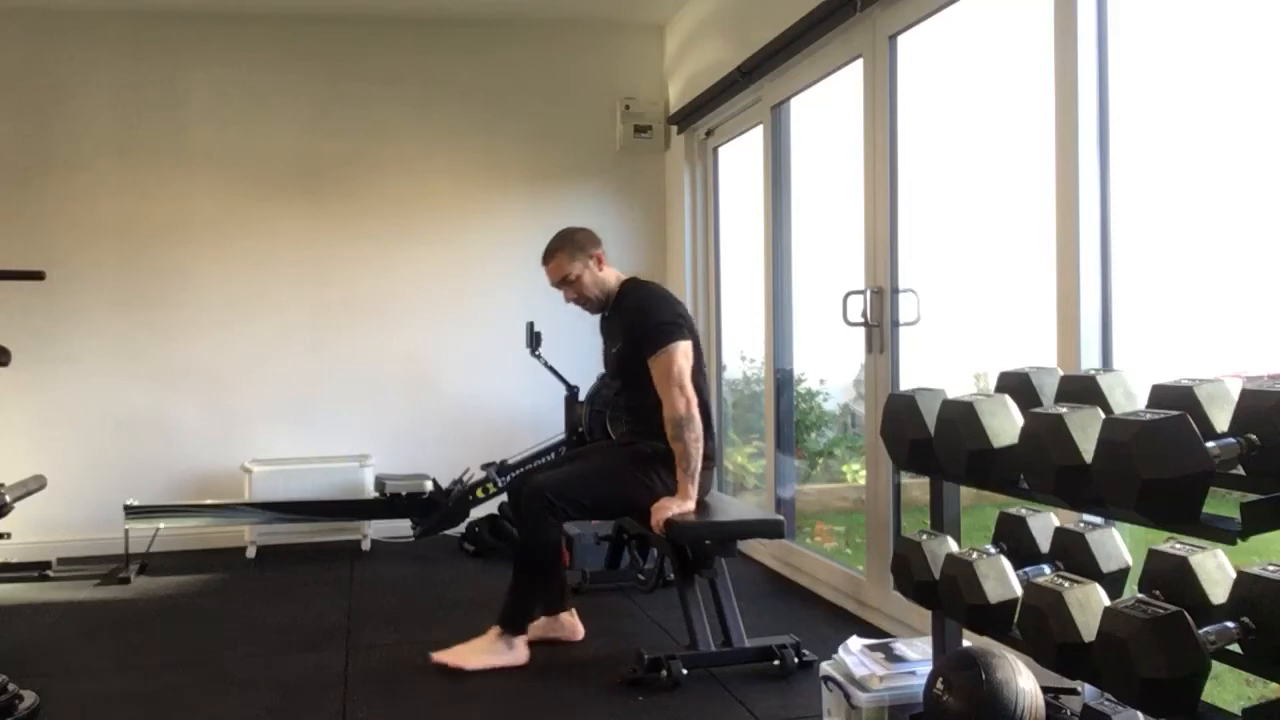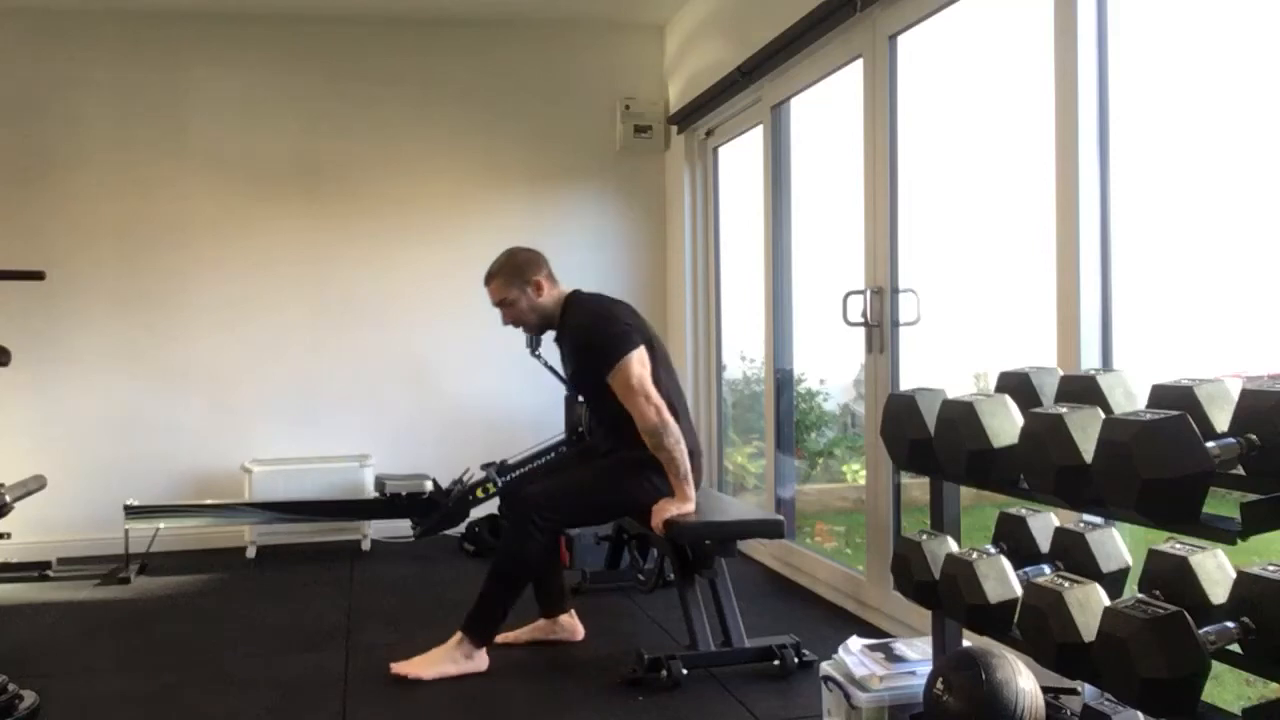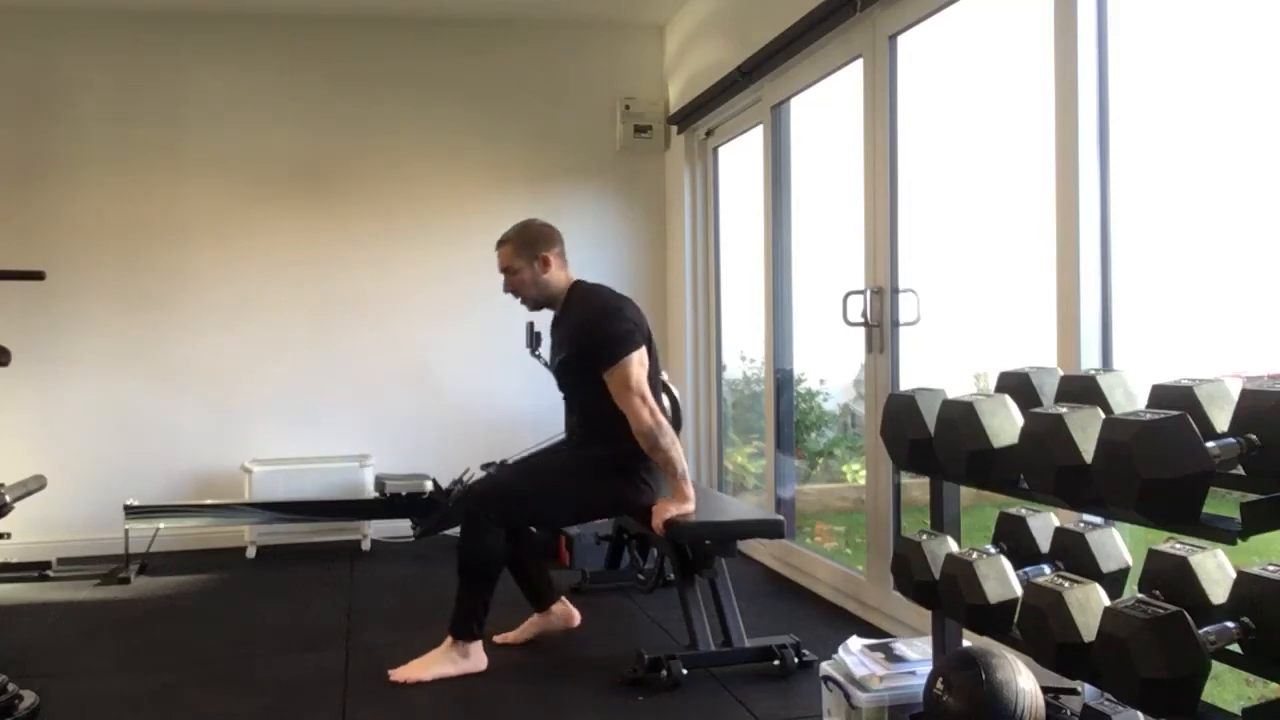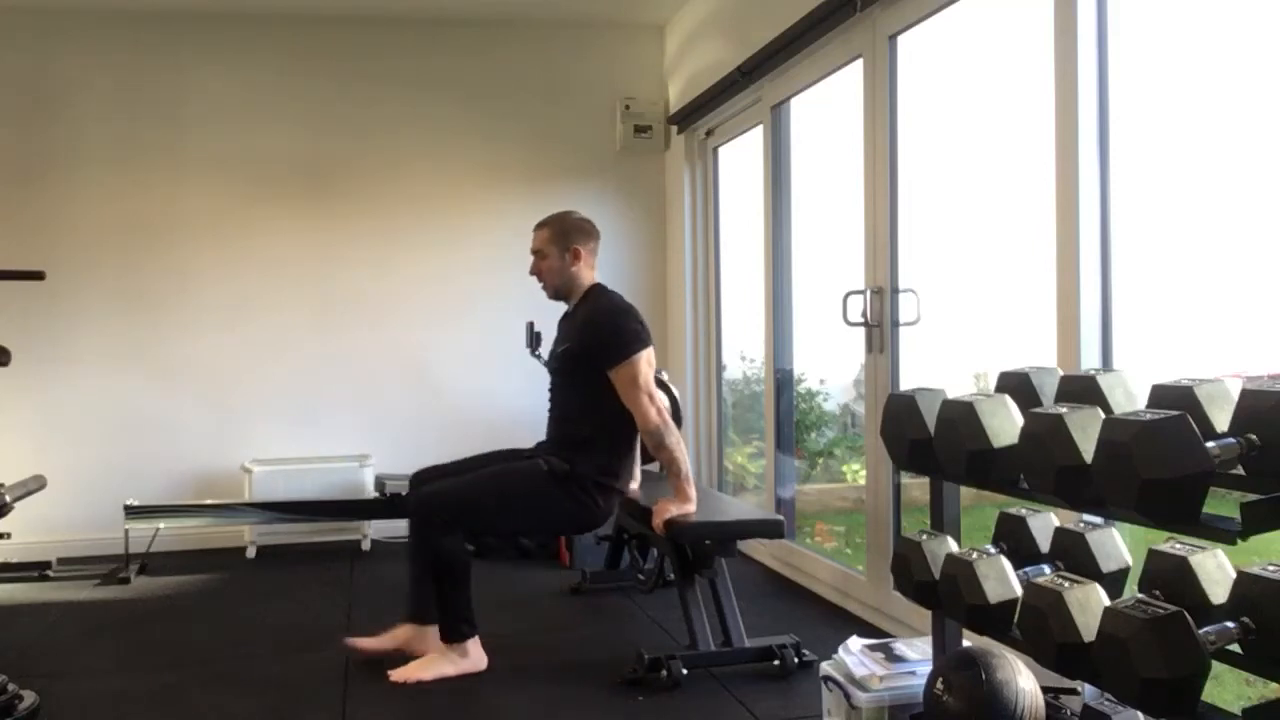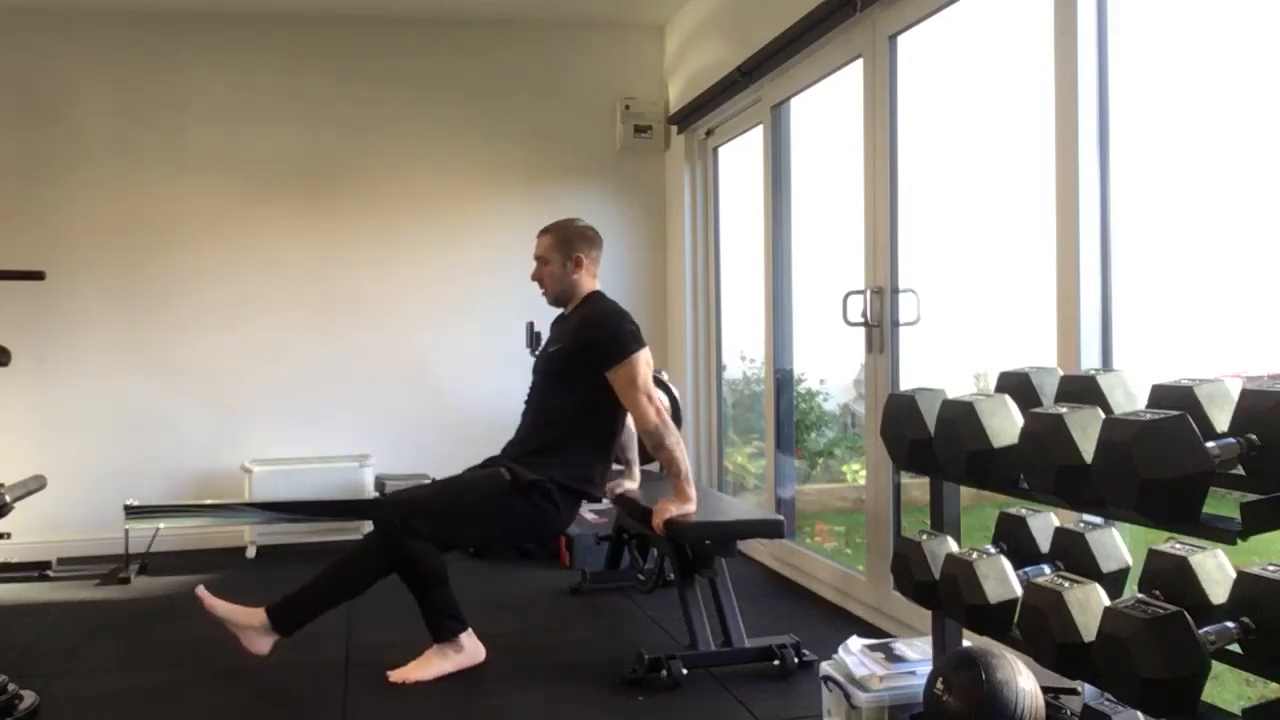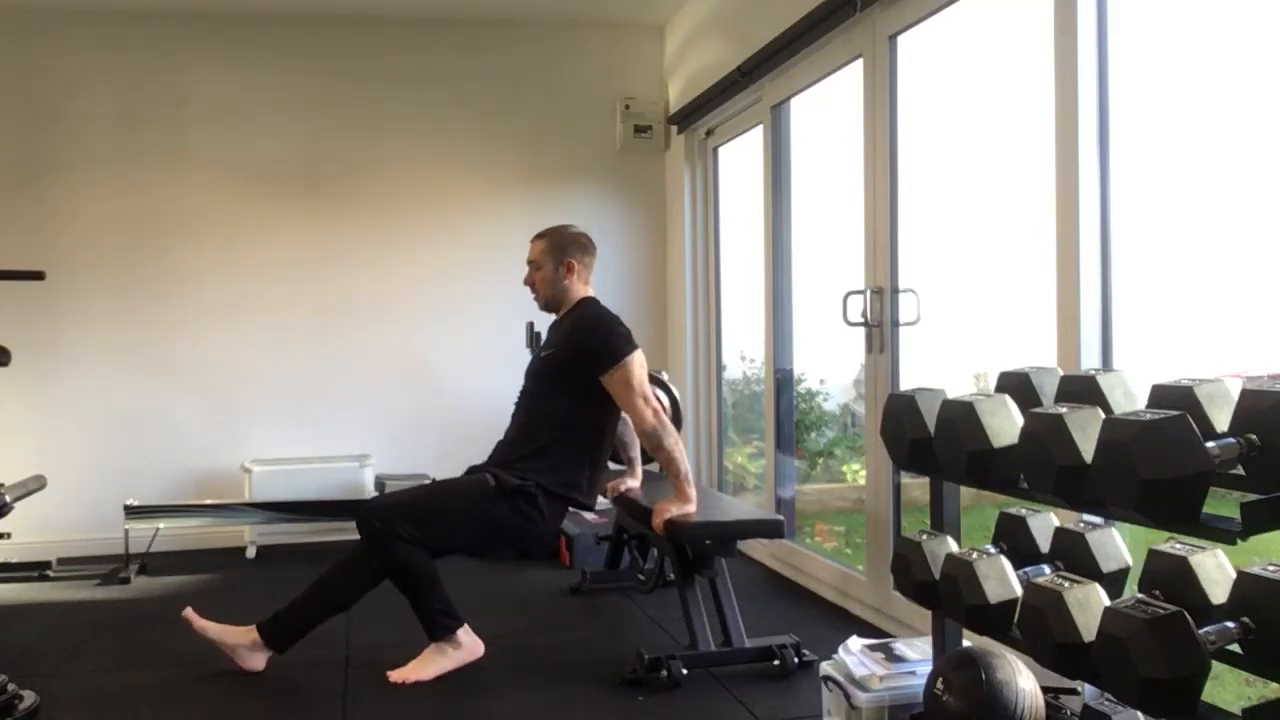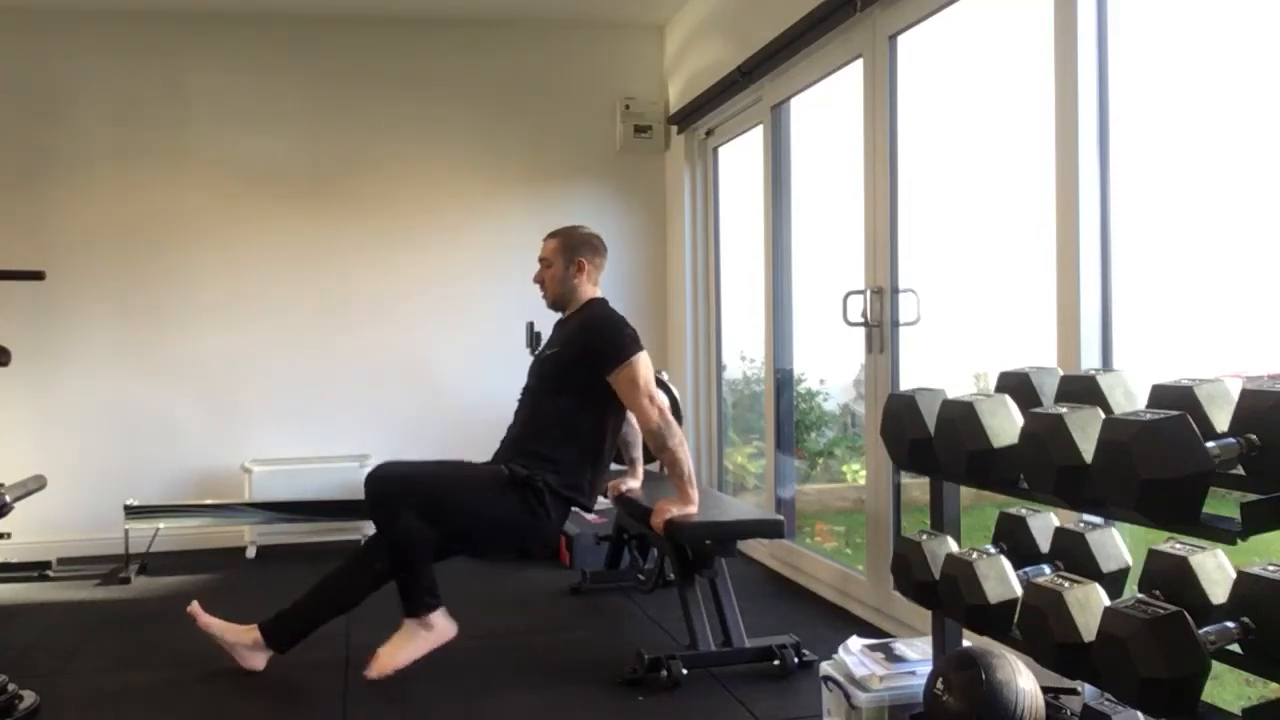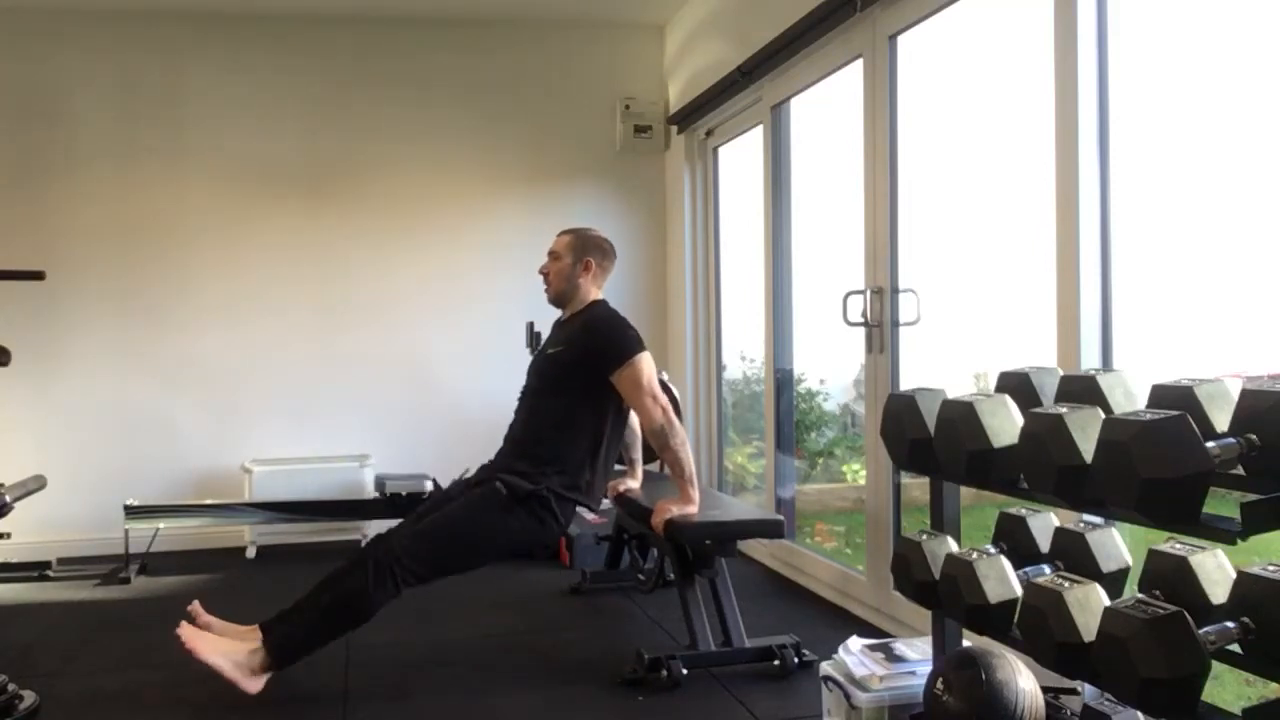
dt=0.3s
person 1, frame 1
left shoulder: (651, 308)
right shoulder: (613, 313)
left elbow: (682, 401)
left wrist: (685, 493)
left hip: (663, 461)
right hip: (637, 446)
left knee: (542, 497)
right knee: (525, 490)
left ankle: (510, 639)
right ankle: (557, 616)
person 1, frame 2
left shoulder: (597, 323)
right shoulder: (572, 324)
left elbow: (649, 408)
left wrist: (683, 494)
left hip: (655, 467)
right hip: (622, 452)
left knee: (530, 508)
right knee: (518, 495)
left ankle: (470, 647)
right ankle: (558, 618)
person 1, frame 3
left shoulder: (599, 315)
right shoulder: (567, 316)
left elbow: (641, 408)
left wrist: (682, 494)
left hip: (619, 469)
right hip: (593, 451)
left knee: (483, 502)
right knee: (490, 496)
left ankle: (465, 647)
right ankle: (553, 608)
person 1, frame 4
left shoulder: (611, 318)
right shoulder: (577, 319)
left elbow: (646, 409)
right elbow: (630, 406)
left wrist: (683, 496)
right wrist: (627, 471)
left hip: (577, 484)
right hip: (559, 460)
left knee: (437, 503)
right knee: (427, 485)
left ankle: (459, 646)
right ankle: (421, 626)
person 1, frame 5
left shoulder: (606, 323)
right shoulder: (570, 323)
left elbow: (648, 410)
right elbow: (607, 406)
left wrist: (683, 496)
right wrist: (628, 474)
left hip: (541, 493)
right hip: (518, 472)
left knee: (399, 516)
right knee: (396, 524)
left ankle: (455, 643)
right ankle: (273, 622)
person 1, frame 6
left shoulder: (596, 329)
right shoulder: (567, 327)
left elbow: (645, 410)
right elbow: (618, 409)
left wrist: (683, 497)
right wrist: (631, 474)
left hip: (528, 499)
right hip: (509, 486)
left knee: (381, 518)
right knee: (384, 539)
left ankle: (453, 639)
right ankle: (262, 640)
person 1, frame 7
left shoulder: (603, 329)
right shoulder: (573, 327)
left elbow: (650, 409)
right elbow: (619, 407)
left wrist: (685, 497)
right wrist: (633, 474)
left hip: (533, 499)
right hip: (514, 488)
left knee: (387, 484)
right knee: (388, 545)
left ankle: (426, 618)
right ankle: (265, 639)
person 1, frame 8
left shoulder: (605, 329)
right shoulder: (570, 328)
left elbow: (655, 409)
right elbow: (622, 408)
left wrist: (686, 497)
right wrist: (631, 475)
left hip: (532, 500)
right hip: (505, 482)
left knee: (395, 561)
right knee: (388, 549)
left ankle: (259, 659)
right ankle: (262, 636)
